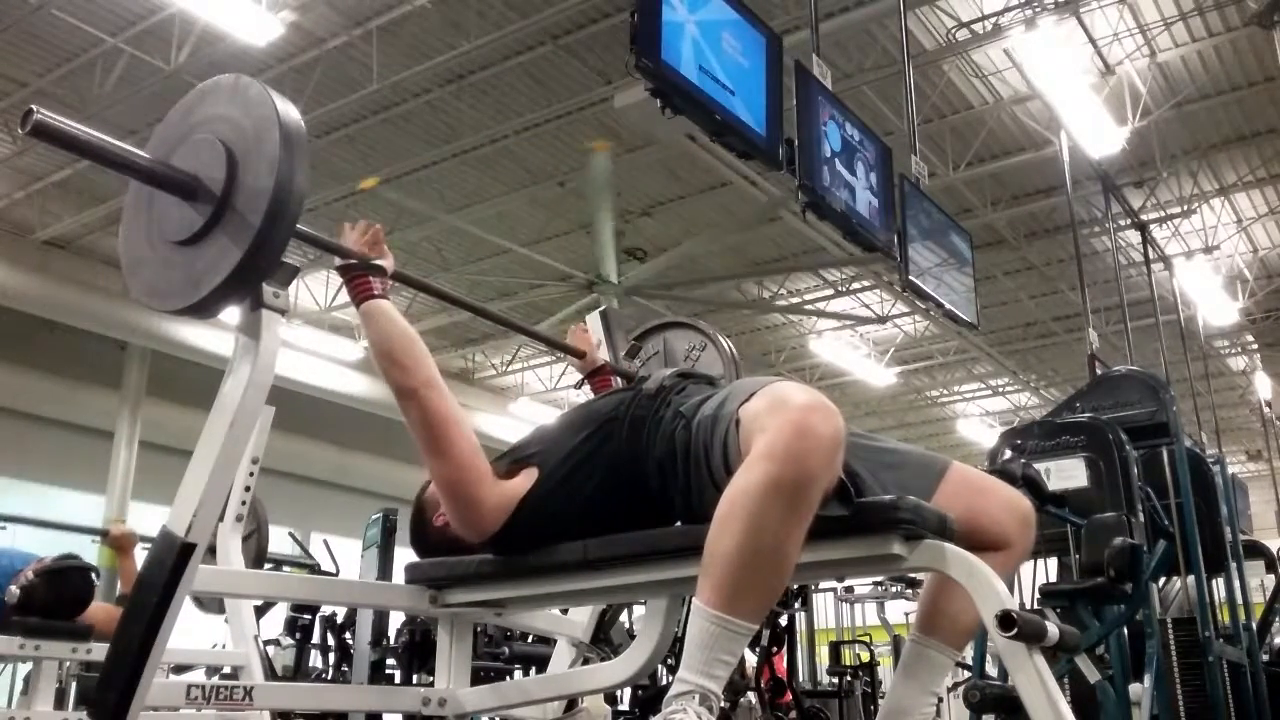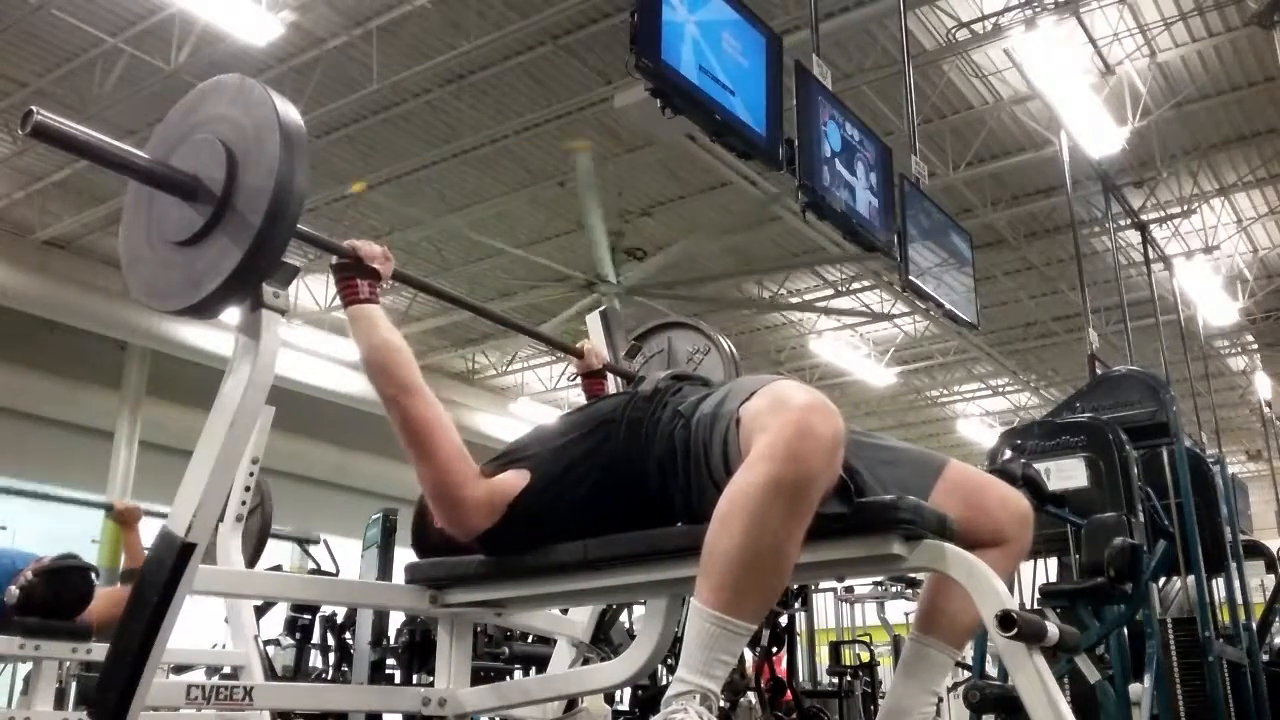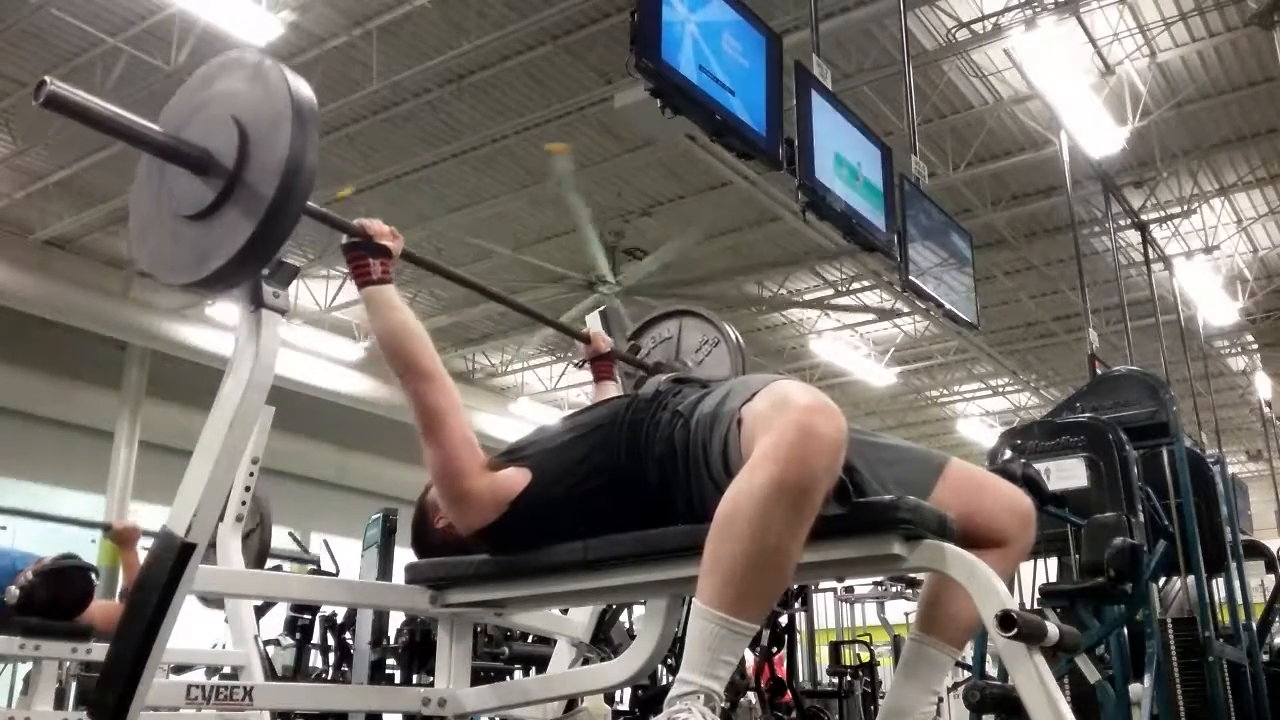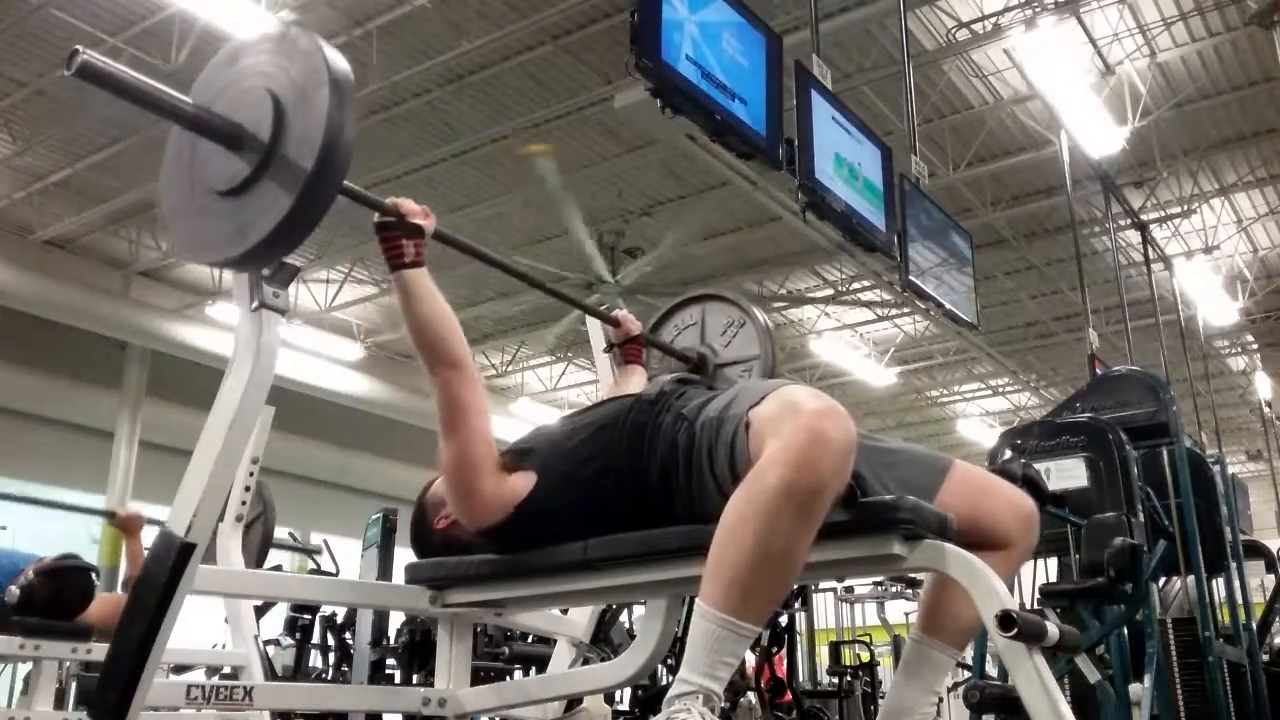
dt=0.5s
person 1, frame 1
left shoulder: (544, 480)
right shoulder: (490, 512)
right elbow: (419, 389)
left wrist: (598, 375)
right wrist: (367, 287)
left knee: (1007, 520)
person 1, frame 2
left shoulder: (532, 485)
right shoulder: (479, 511)
right elbow: (406, 394)
left wrist: (597, 383)
right wrist: (360, 291)
left knee: (1005, 519)
person 1, frame 3
left shoulder: (536, 479)
right shoulder: (481, 504)
left elbow: (607, 432)
right elbow: (425, 382)
left wrist: (603, 369)
right wrist: (372, 274)
left knee: (1008, 517)
person 1, frame 4
left shoulder: (552, 473)
right shoulder: (489, 506)
left elbow: (625, 421)
right elbow: (452, 371)
left wrist: (630, 353)
right wrist: (406, 258)
left knee: (1010, 518)
